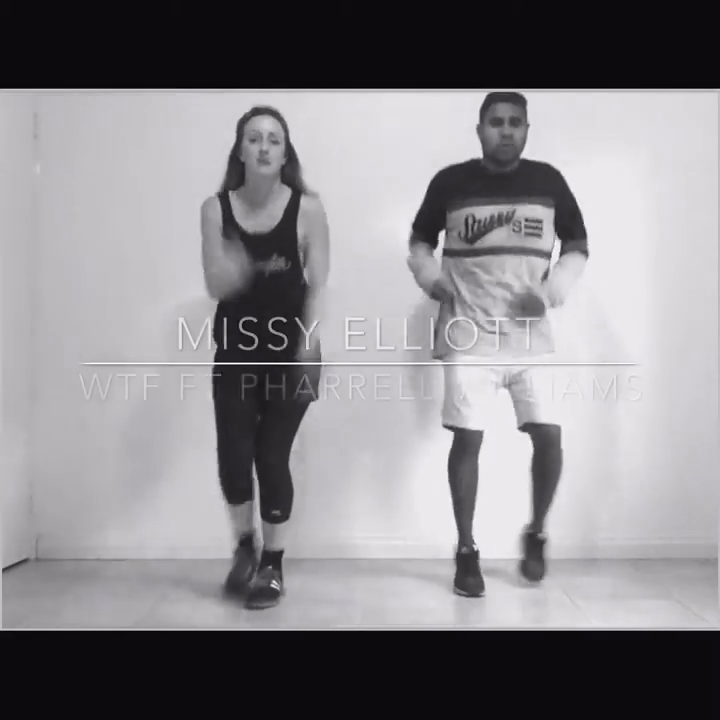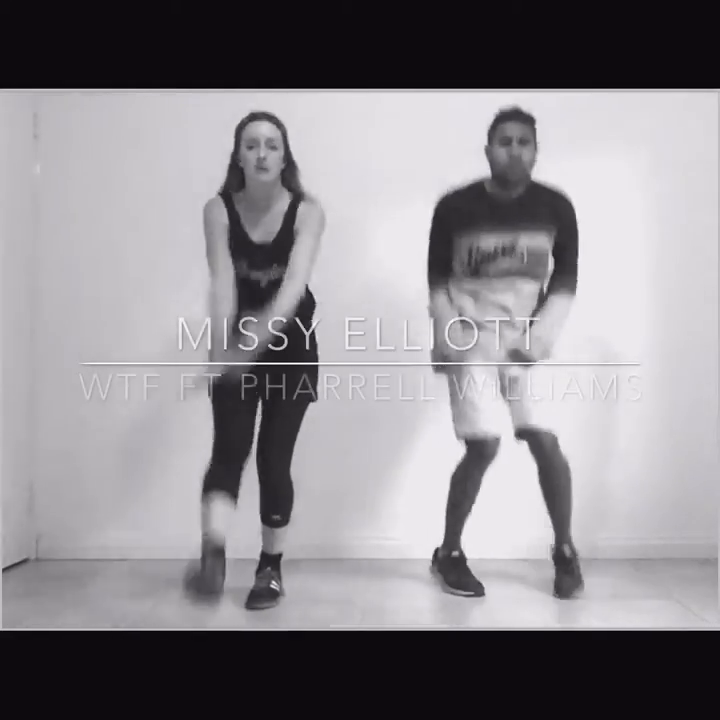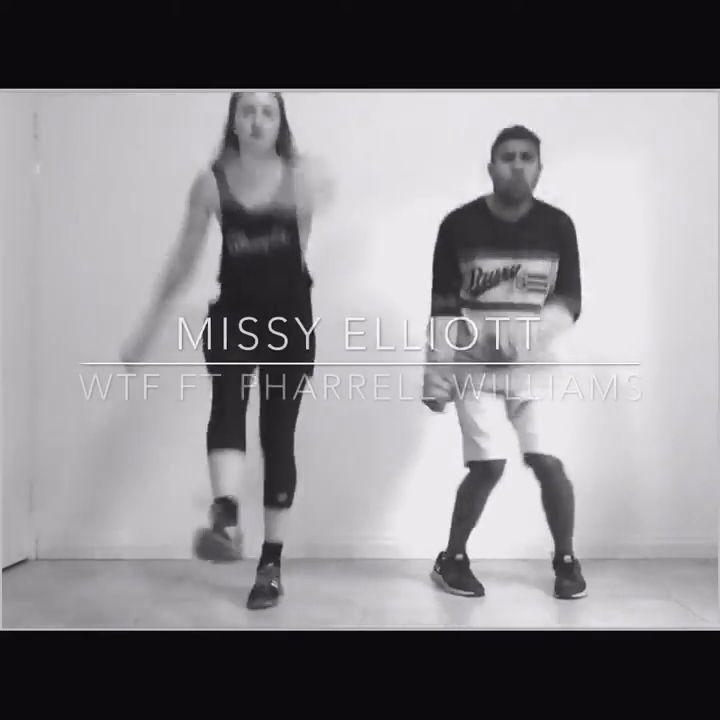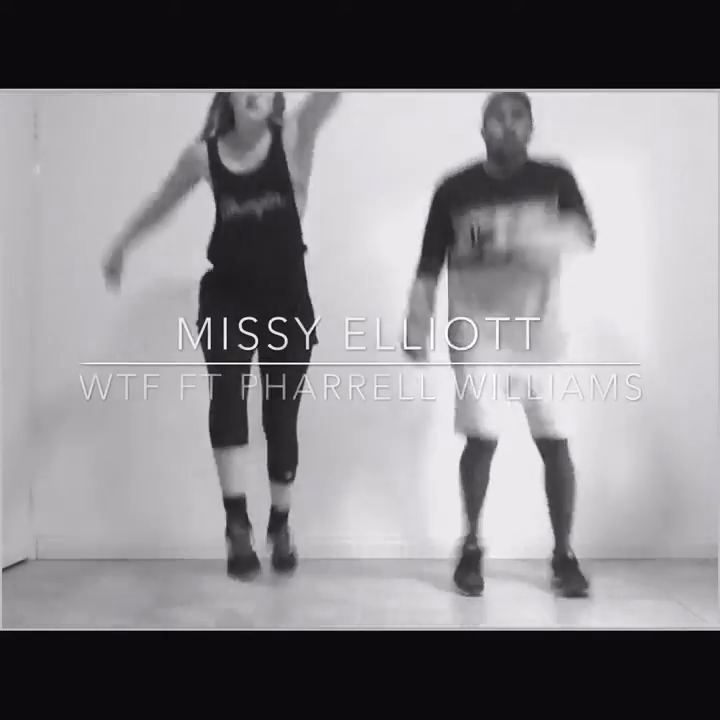
dt=0.1s
person 1, frame 1
left shoulder: (308, 207)
right shoulder: (215, 208)
left elbow: (318, 281)
right elbow: (214, 286)
left wrist: (309, 334)
right wrist: (226, 271)
left hip: (291, 344)
right hip: (236, 345)
left knee: (272, 458)
right knee: (233, 456)
left ankle: (272, 566)
right ankle: (245, 548)
person 1, frame 2
left shoulder: (307, 210)
right shoulder: (217, 210)
left elbow: (298, 276)
right elbow: (220, 280)
left wrist: (268, 325)
right wrist: (222, 341)
left hip: (290, 338)
right hip: (238, 338)
left knee: (275, 459)
right knee: (228, 447)
left ankle: (271, 567)
right ankle: (212, 554)
person 1, frame 3
left shoulder: (300, 170)
right shoulder: (210, 182)
left elbow: (318, 193)
right elbow: (184, 258)
left wrist: (290, 193)
right wrist: (149, 323)
left hip: (288, 321)
right hip: (232, 320)
left knee: (278, 439)
right knee: (227, 409)
left ankle: (270, 563)
right ankle: (222, 519)
person 1, frame 4
left shoulder: (293, 139)
right shoulder: (204, 153)
left elbow: (327, 100)
right elbow: (163, 201)
right wrist: (121, 246)
left hip: (284, 300)
right hip: (226, 299)
left knee: (283, 412)
right knee: (227, 397)
left ankle: (279, 522)
right ankle: (237, 523)
person 2, frame 1
left shoulder: (548, 181)
right shoulder: (450, 182)
left elbow: (577, 247)
right elbow: (419, 240)
left wrist: (552, 291)
right wrist: (430, 277)
left hip: (529, 337)
right hip: (468, 338)
left knee: (548, 435)
right knee: (467, 438)
left ankle: (535, 534)
right ankle: (467, 551)
person 2, frame 2
left shoulder: (555, 206)
right shoulder: (454, 206)
left elbow: (565, 281)
right elbow: (440, 281)
left wrist: (540, 334)
right wrist: (446, 339)
left hip: (528, 349)
right hip: (470, 347)
left knee: (545, 443)
right knee: (481, 446)
left ankle: (565, 552)
right ankle: (448, 554)
person 2, frame 3
left shoulder: (558, 226)
right shoulder: (458, 226)
left elbow: (569, 301)
right elbow: (444, 306)
left wrist: (529, 338)
right wrist: (435, 372)
left hip: (531, 368)
right hip: (474, 368)
left knee: (549, 466)
right knee: (489, 466)
left ankle: (565, 559)
right ankle: (452, 559)
person 2, frame 4
left shoulder: (555, 179)
right shoulder: (454, 191)
left elbow: (582, 237)
right elbow: (430, 265)
left wrist: (525, 237)
right wrist: (417, 325)
left hip: (539, 334)
right hip: (476, 337)
left knee: (556, 446)
right knee: (482, 442)
left ankle: (563, 555)
right ankle: (471, 544)
